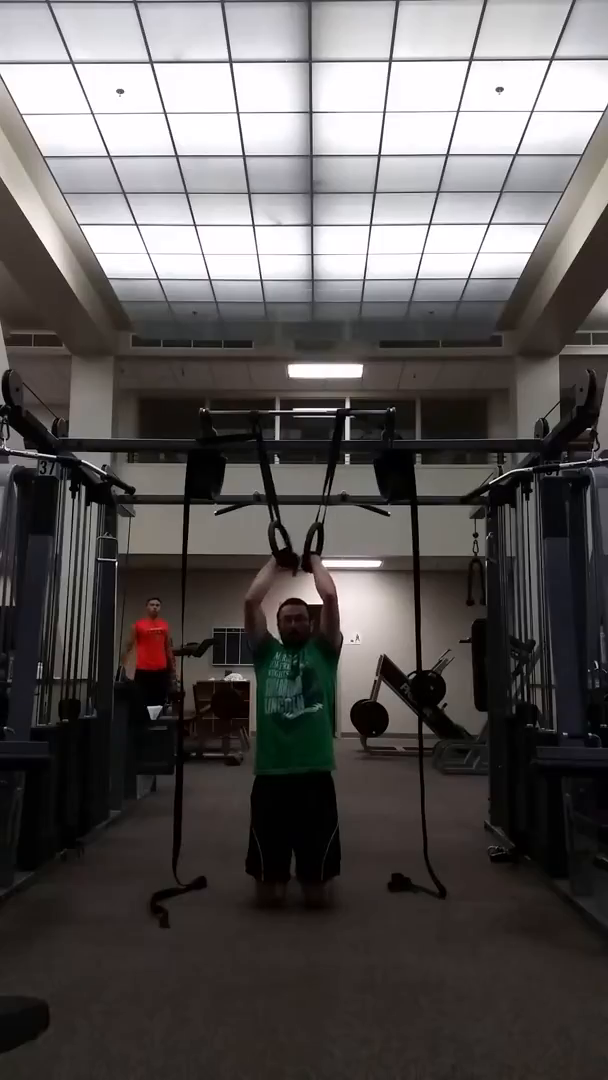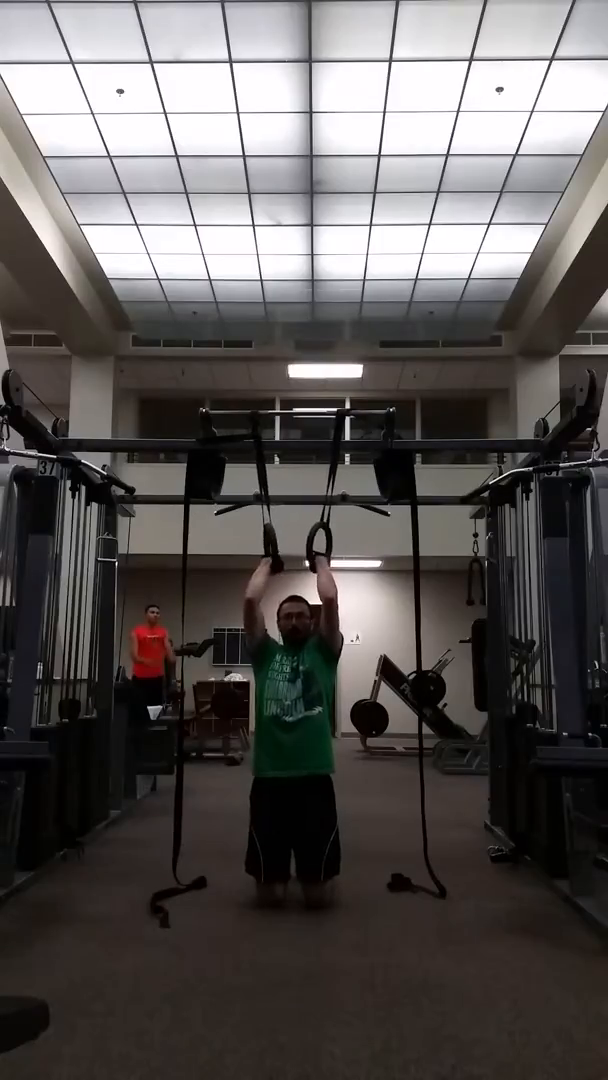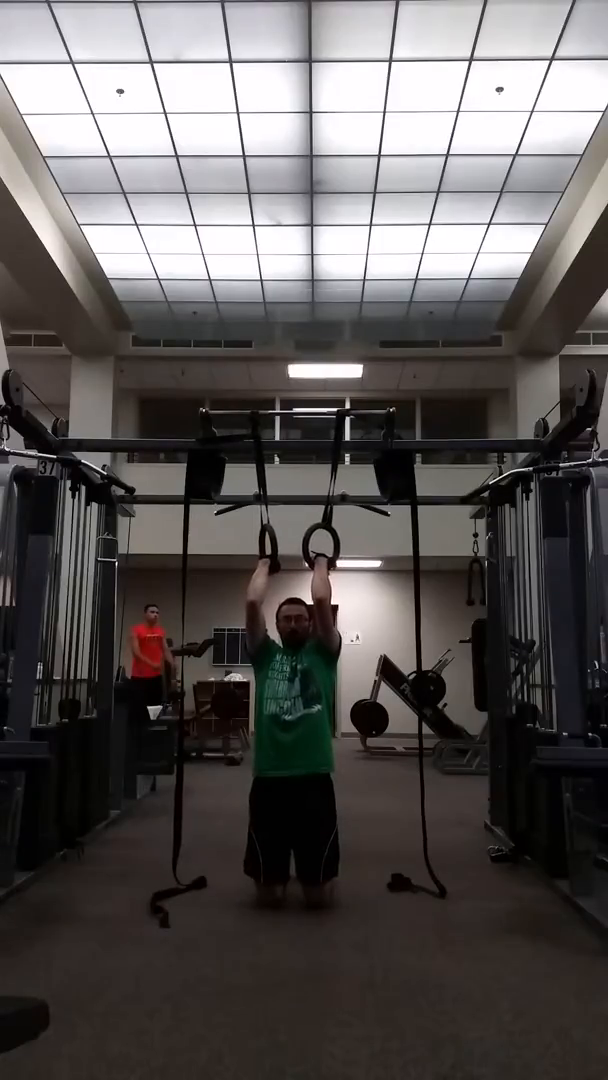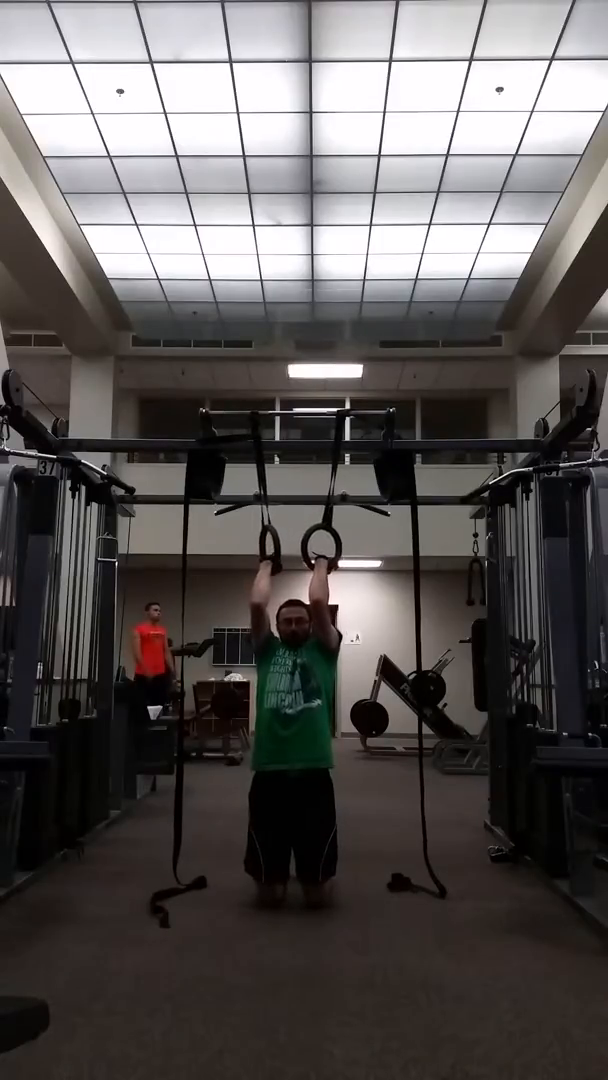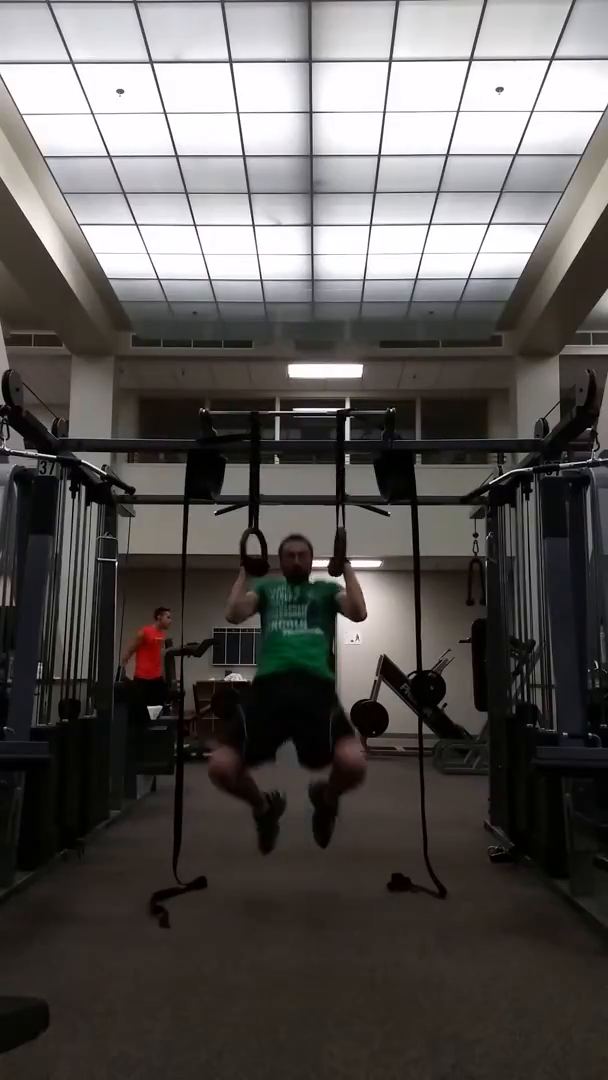
dt=1s
person 1, frame 1
left shoulder: (323, 651)
right shoulder: (267, 652)
left elbow: (330, 597)
right elbow: (251, 601)
left wrist: (315, 560)
right wrist: (274, 564)
left hip: (315, 777)
right hip: (270, 777)
left knee: (317, 895)
right knee: (270, 894)
left ankle: (310, 875)
right ankle: (277, 874)
person 1, frame 2
left shoulder: (323, 651)
right shoulder: (266, 652)
left elbow: (330, 600)
right elbow: (250, 601)
left wrist: (321, 562)
right wrist: (266, 564)
left hip: (314, 779)
right hip: (269, 779)
left knee: (318, 895)
right knee: (270, 893)
left ankle: (312, 875)
right ankle: (279, 874)
person 1, frame 3
left shoulder: (322, 653)
right shoulder: (266, 654)
left elbow: (322, 602)
right elbow: (253, 603)
left wrist: (321, 564)
right wrist: (264, 565)
left hip: (314, 779)
right hip: (269, 779)
left knee: (318, 895)
right knee: (270, 894)
left ankle: (312, 875)
right ankle: (277, 875)
person 1, frame 4
left shoulder: (323, 650)
right shoulder: (268, 651)
left elbow: (319, 603)
right elbow: (257, 605)
left wrist: (321, 565)
right wrist: (266, 566)
left hip: (313, 776)
right hip: (269, 776)
left knee: (317, 894)
right knee: (270, 894)
left ankle: (314, 876)
right ankle: (275, 876)
person 1, frame 5
left shoulder: (326, 590)
right shoulder: (266, 587)
left elbow: (358, 613)
right elbow: (234, 615)
left wrist: (346, 567)
right wrist: (245, 571)
left hip: (316, 687)
right hip: (269, 687)
left knee: (352, 764)
right knee: (221, 768)
left ankle: (325, 797)
right ankle: (264, 805)
